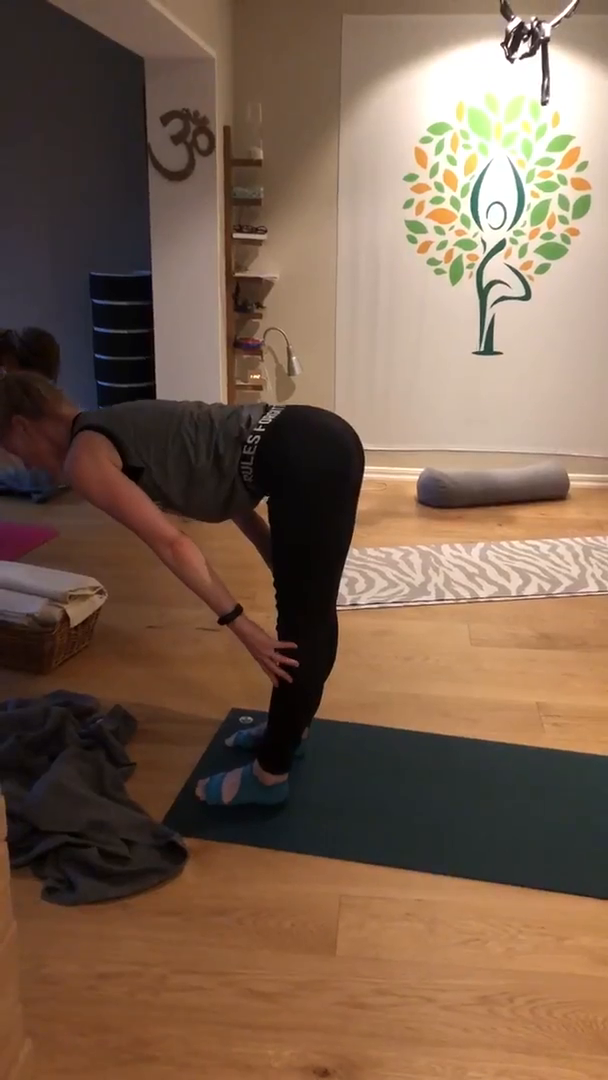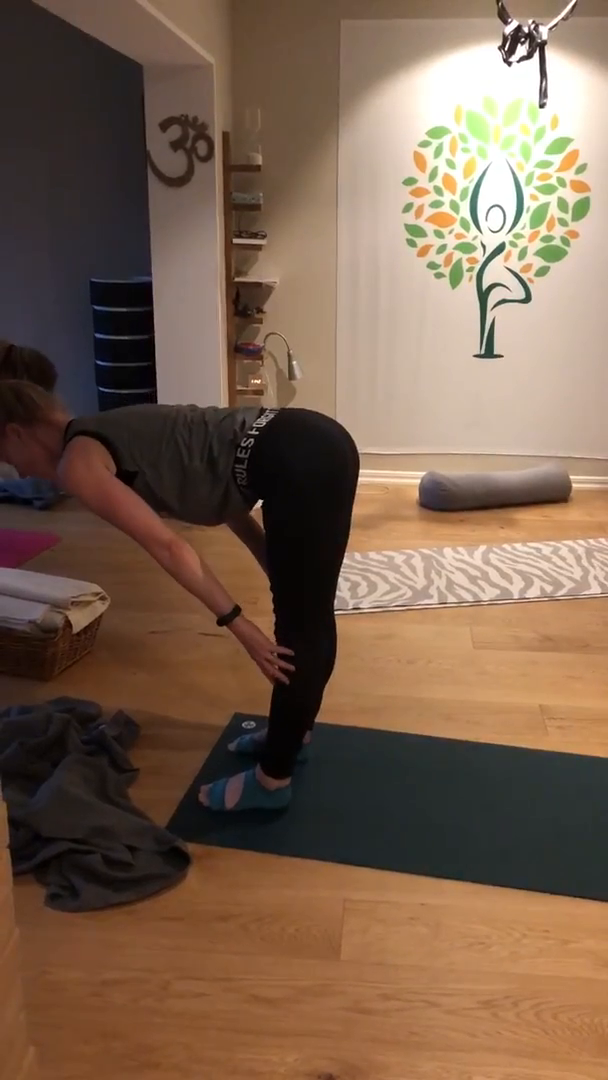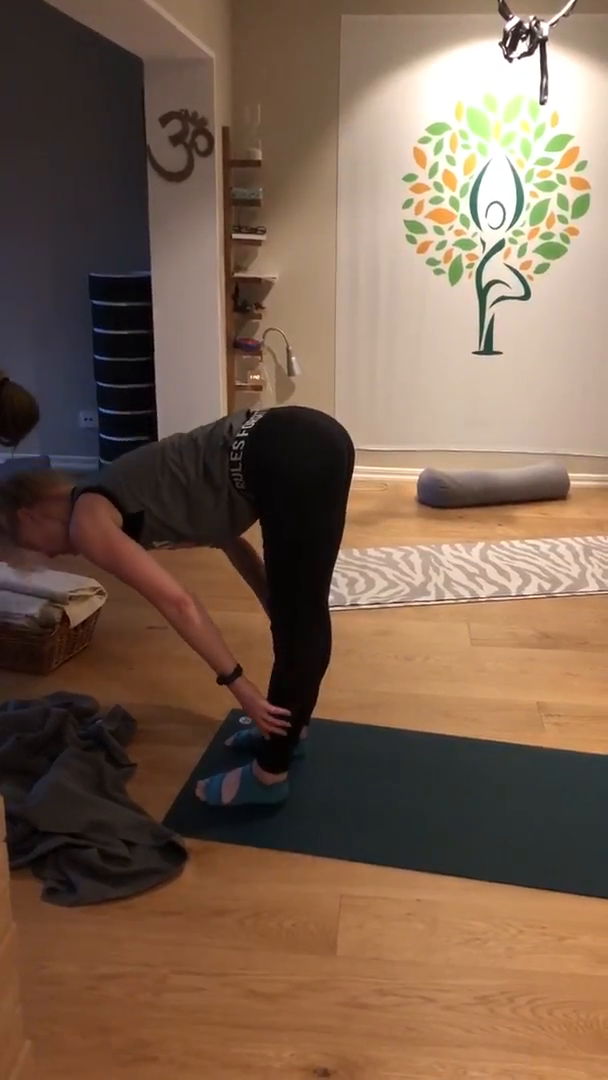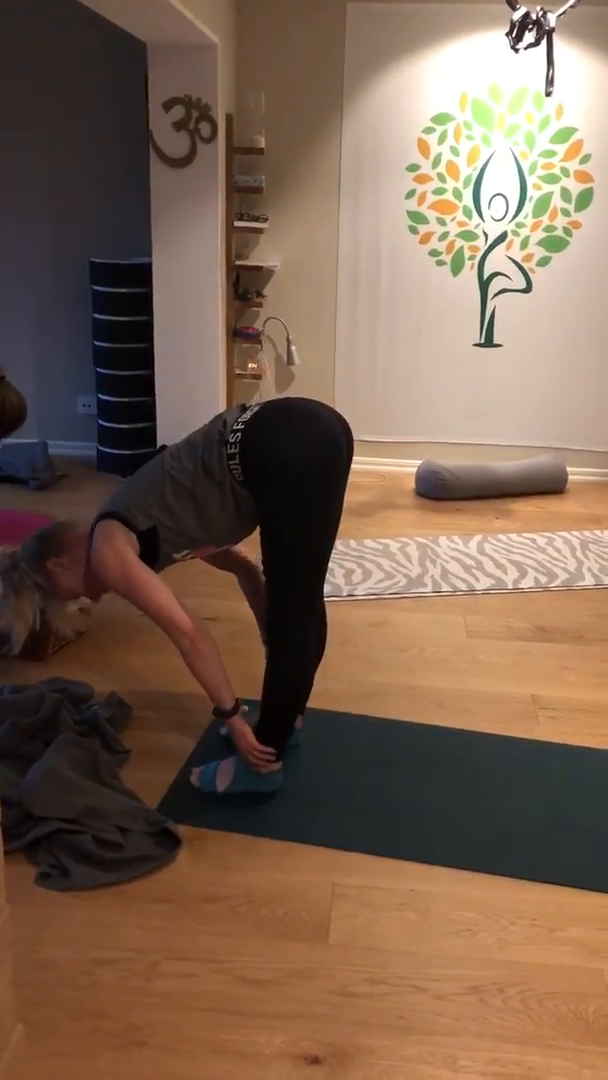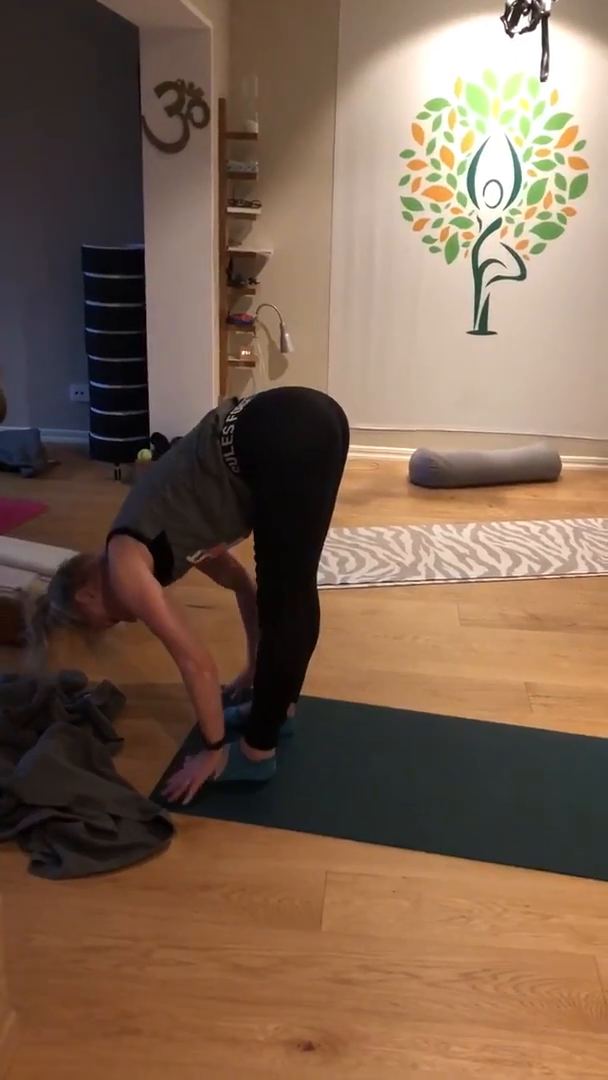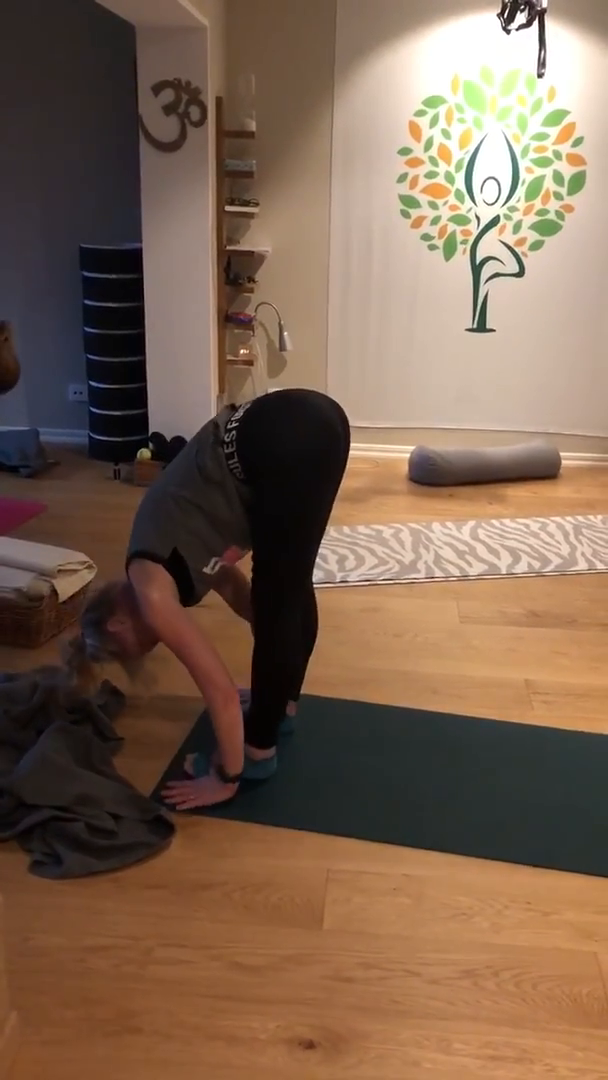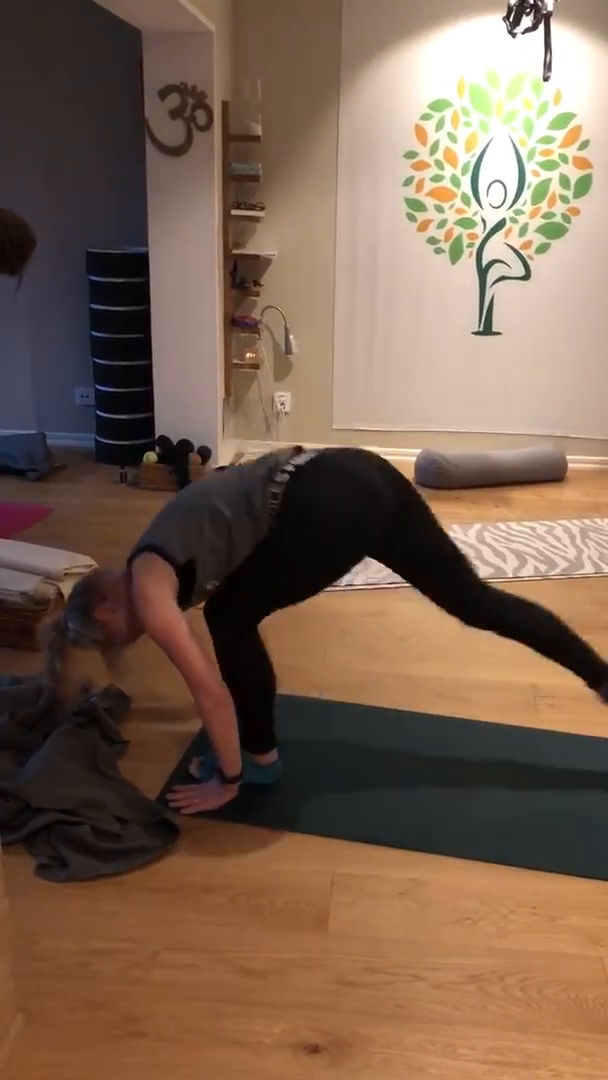
dt=0.7s
person 1, frame 1
left shoulder: (83, 460)
right shoulder: (114, 429)
left elbow: (171, 544)
left wrist: (237, 624)
right wrist: (287, 569)
left hip: (304, 461)
right hip: (321, 437)
left knee: (303, 625)
right knee: (307, 613)
left ankle: (270, 775)
right ankle: (288, 728)
person 1, frame 2
left shoulder: (77, 464)
right shoulder: (107, 436)
left elbow: (168, 547)
right elbow: (228, 498)
left wrist: (236, 623)
right wrist: (283, 576)
left hip: (300, 464)
right hip: (316, 441)
left knee: (301, 628)
right knee: (307, 617)
left ankle: (272, 779)
right ankle: (292, 733)
person 1, frame 3
left shoulder: (86, 522)
right shoulder: (111, 498)
left elbow: (176, 602)
right elbow: (231, 542)
left wrist: (237, 683)
right wrist: (277, 611)
left hip: (290, 461)
right hip: (312, 438)
left knee: (299, 625)
right knee: (302, 616)
left ankle: (269, 775)
right ankle: (288, 728)
person 1, frame 4
left shoulder: (106, 552)
right shoulder: (135, 532)
left elbow: (191, 637)
right elbow: (245, 567)
left wrist: (232, 719)
right wrist: (277, 655)
left hip: (288, 451)
right hip: (313, 430)
left knee: (292, 615)
right knee: (299, 604)
left ankle: (267, 762)
right ankle: (287, 718)
person 1, frame 5
left shoulder: (123, 566)
right shoulder: (156, 543)
left elbow: (197, 663)
right elbow: (242, 582)
left wrist: (213, 750)
right wrist: (256, 667)
left hip: (283, 439)
right hip: (311, 416)
left knee: (282, 604)
right knee: (292, 592)
left ankle: (258, 751)
right ankle: (278, 707)
person 1, frame 6
left shoulder: (149, 590)
right shoulder: (172, 564)
left elbow: (218, 687)
right elbow: (241, 596)
left wrist: (226, 778)
left hip: (287, 441)
right hip: (312, 417)
left knee: (274, 604)
right knee: (291, 589)
left ankle: (259, 750)
right ankle: (283, 704)
person 1, frame 7
left shoulder: (145, 591)
right shoulder: (162, 565)
left elbow: (211, 691)
left wrist: (226, 781)
left hip: (333, 503)
right hip: (363, 476)
left knee: (229, 620)
right knee: (474, 599)
left ankle: (260, 758)
